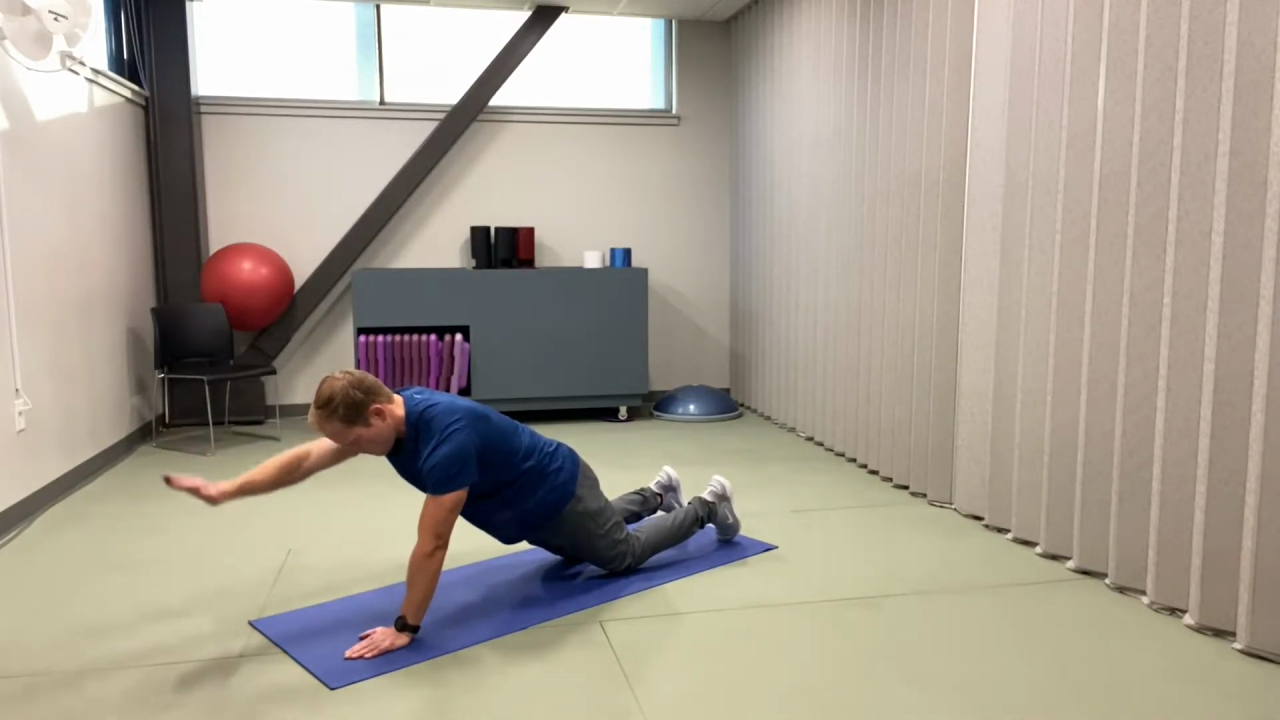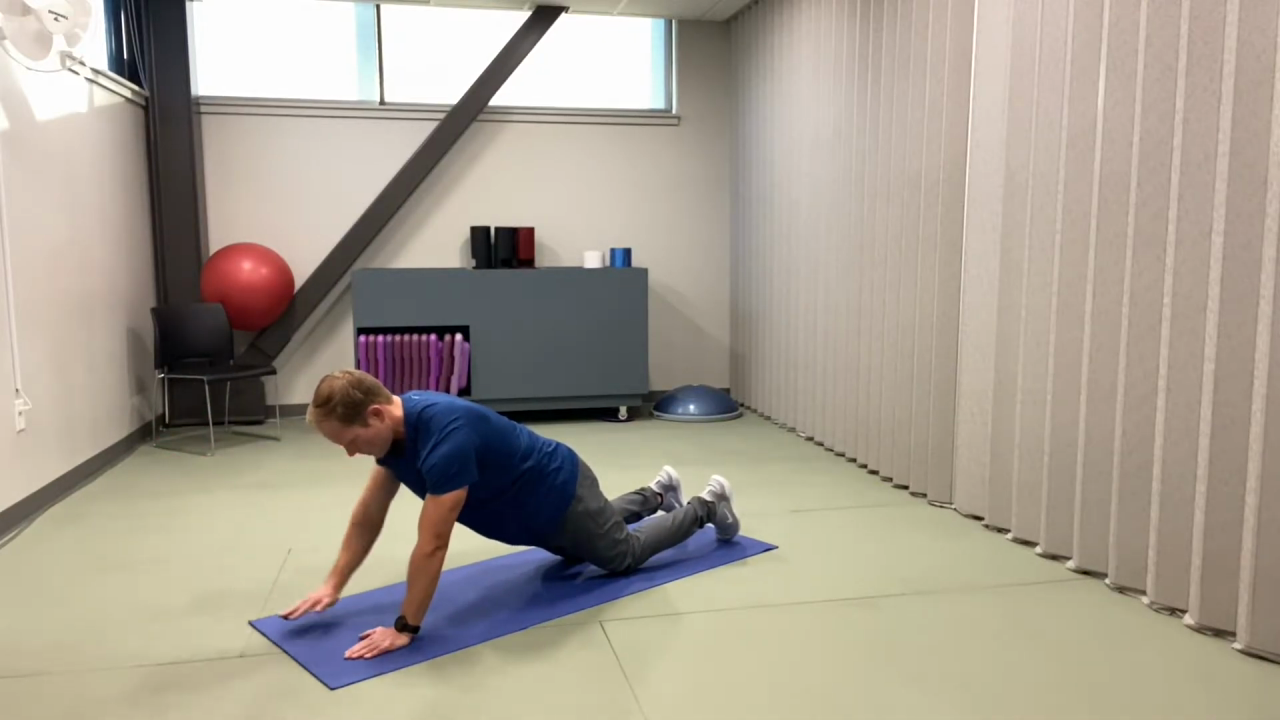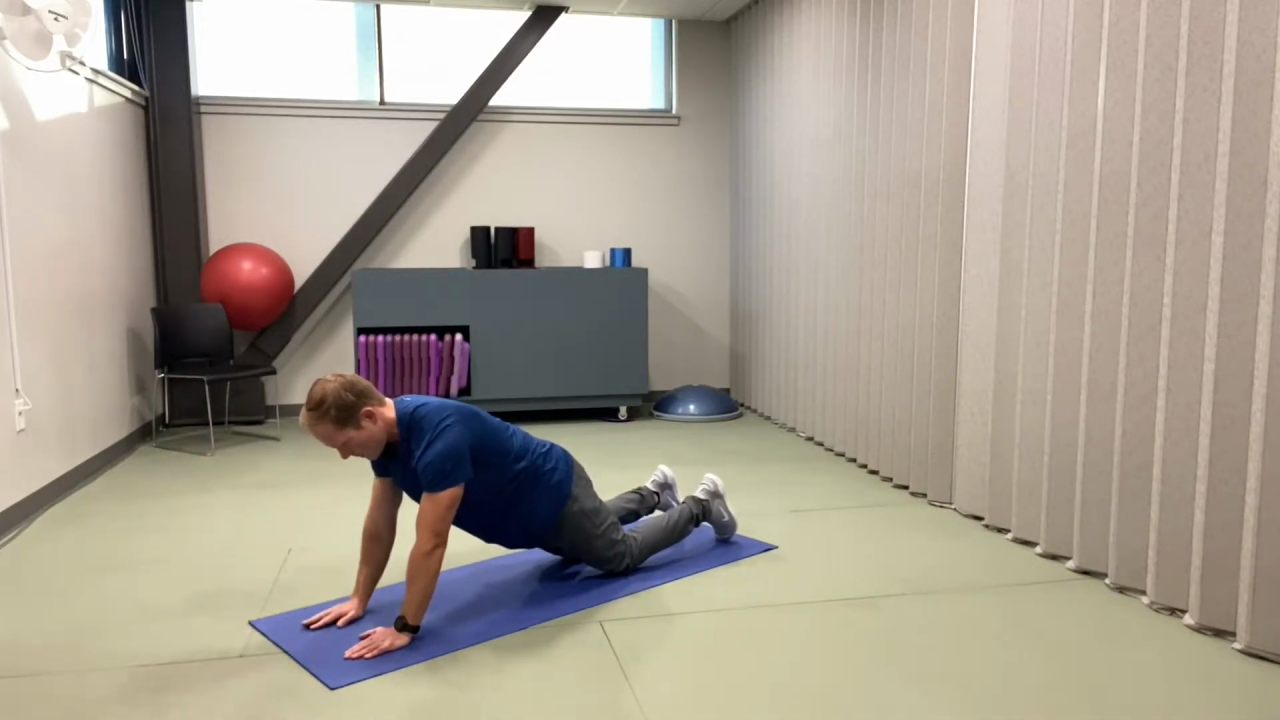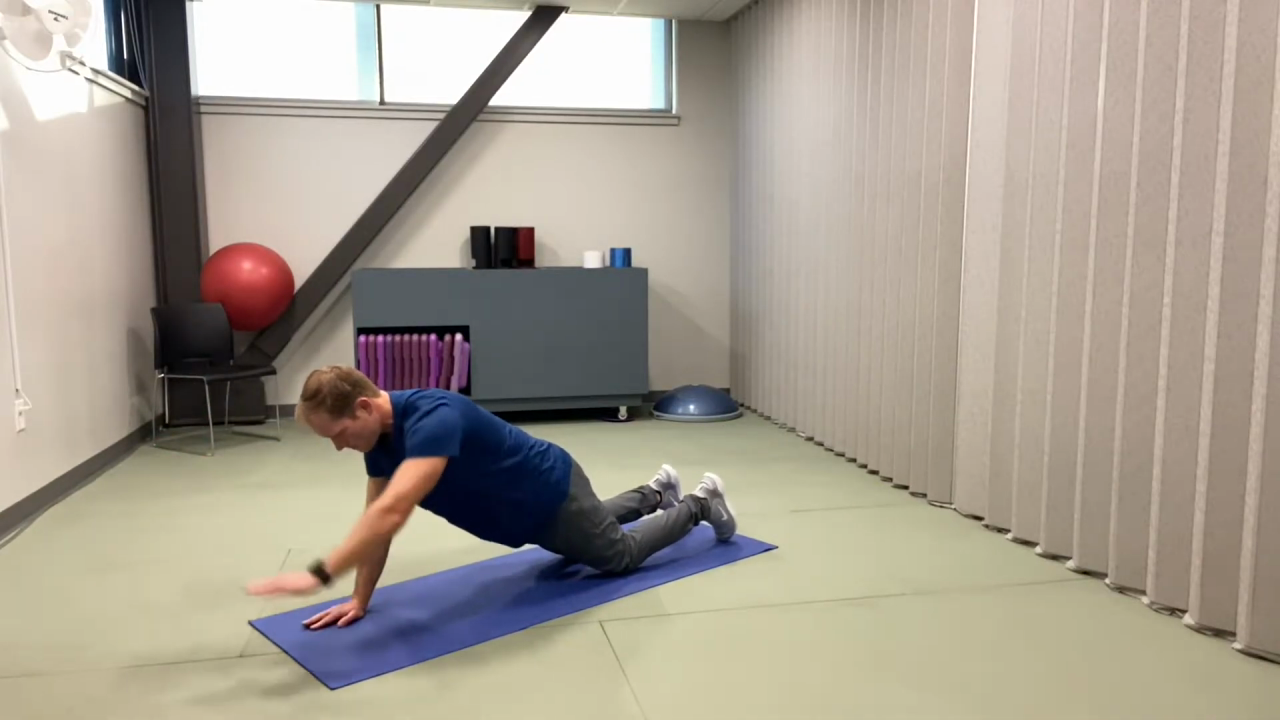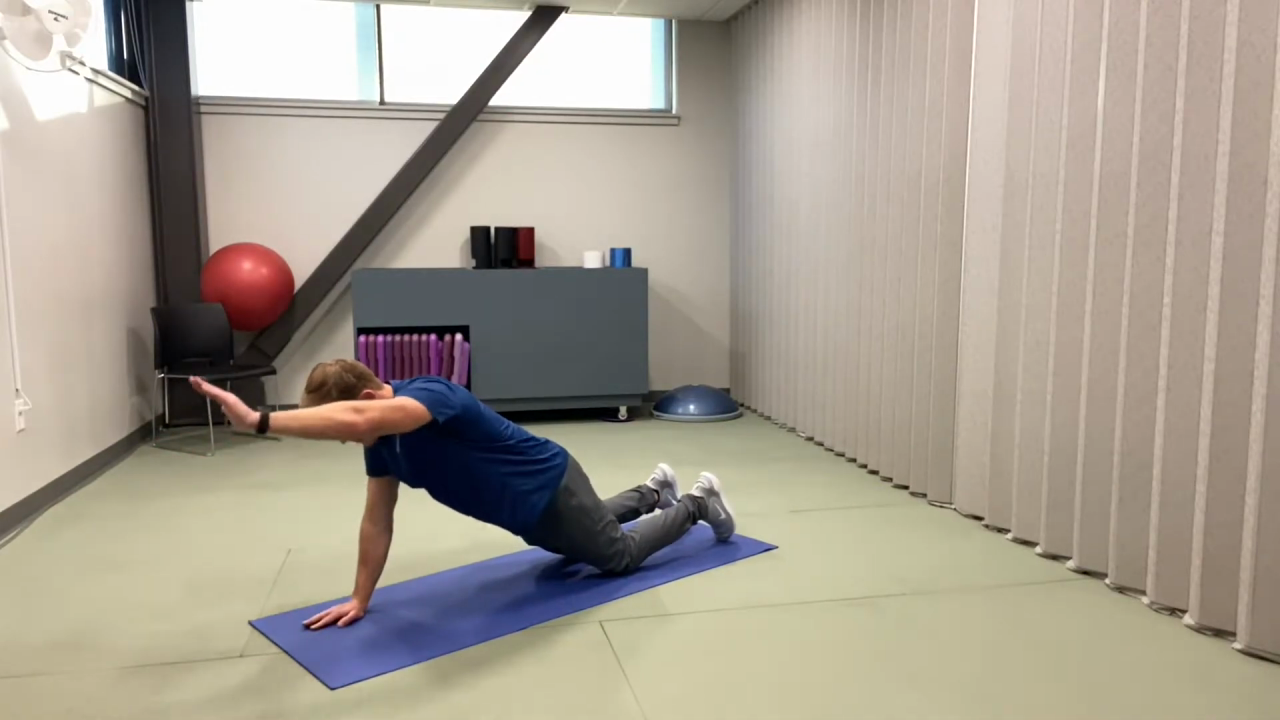
dt=0.4s
person 1, frame 1
left shoulder: (446, 436)
right shoulder: (386, 415)
left elbow: (431, 546)
right elbow: (306, 459)
left wrist: (405, 628)
right wrist: (225, 489)
left hip: (559, 492)
right hip: (531, 503)
left knee: (621, 554)
right knee: (575, 552)
left ankle: (707, 506)
right ankle: (657, 493)
person 1, frame 2
left shoulder: (445, 436)
right shoulder: (392, 426)
left elbow: (432, 545)
right elbow: (370, 512)
left wrist: (405, 628)
right wrist: (333, 584)
left hip: (559, 493)
right hip: (532, 505)
left knee: (624, 555)
right knee: (573, 553)
left ankle: (707, 506)
right ankle: (658, 493)
person 1, frame 3
left shoulder: (438, 435)
right shoulder: (384, 434)
left elbow: (430, 544)
right elbow: (379, 524)
left wrist: (405, 627)
right wrist: (360, 598)
left hip: (553, 492)
right hip: (524, 507)
left knee: (620, 556)
right knee: (574, 550)
left ankle: (701, 505)
right ankle: (653, 493)
person 1, frame 4
left shoulder: (431, 419)
right shoulder: (379, 436)
left elbow: (393, 511)
right elbow: (376, 518)
left wrist: (319, 574)
right wrist: (360, 598)
left hip: (550, 494)
right hip: (526, 512)
left knee: (622, 555)
right knee: (576, 550)
left ankle: (701, 504)
right ankle: (653, 491)
person 1, frame 5
left shoulder: (428, 396)
right shoulder: (384, 436)
left elbow: (355, 419)
right elbow: (377, 522)
left wrist: (259, 421)
right wrist: (360, 598)
left hip: (550, 487)
right hip: (526, 506)
left knee: (618, 555)
right knee: (573, 549)
left ankle: (696, 503)
right ankle: (651, 492)
